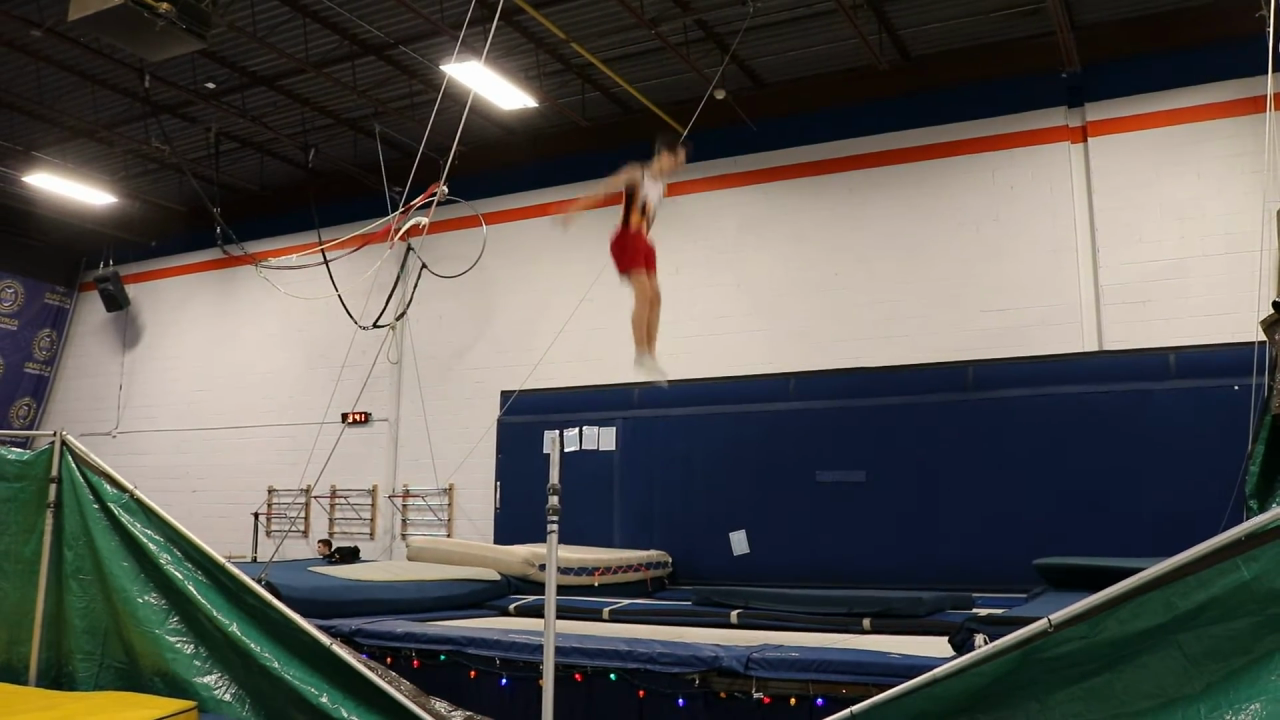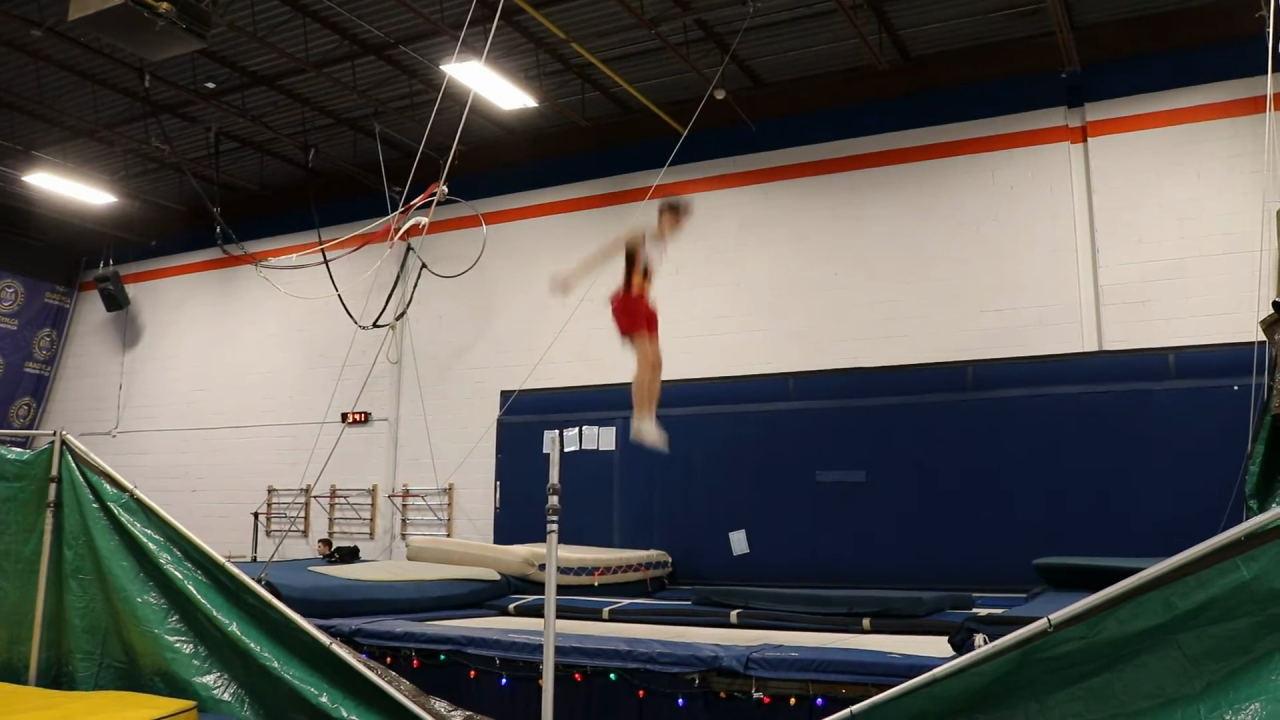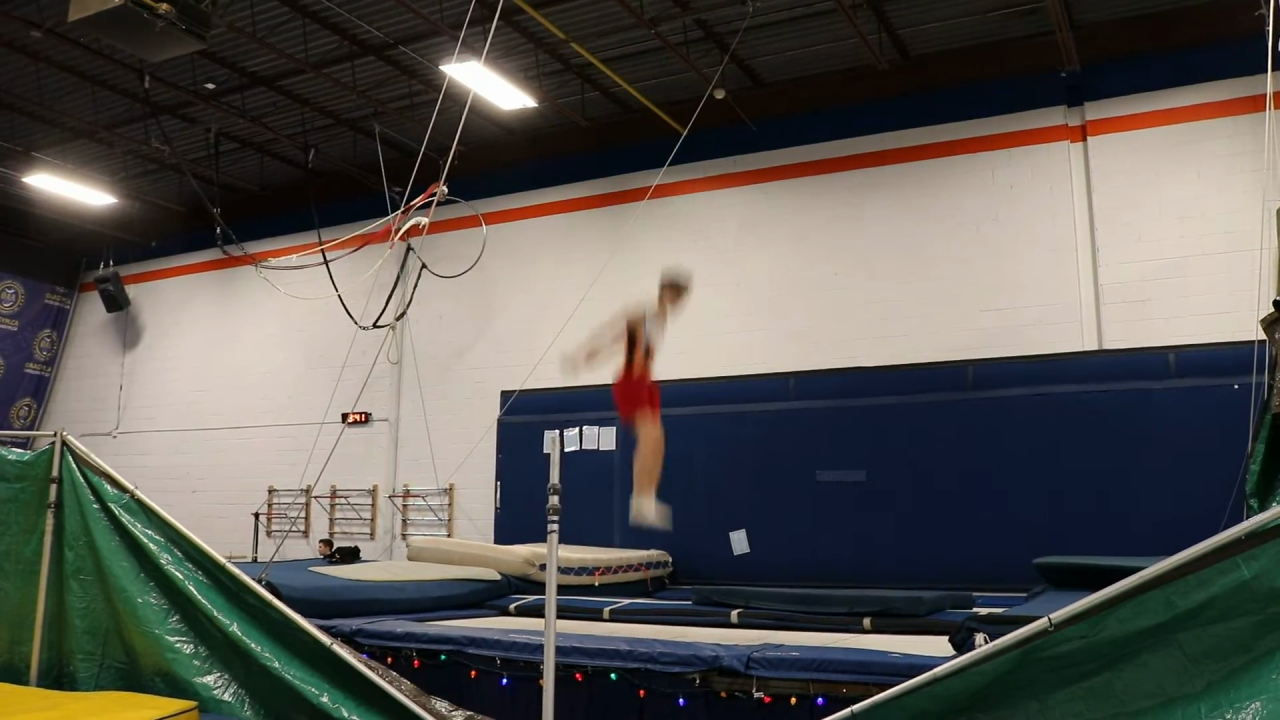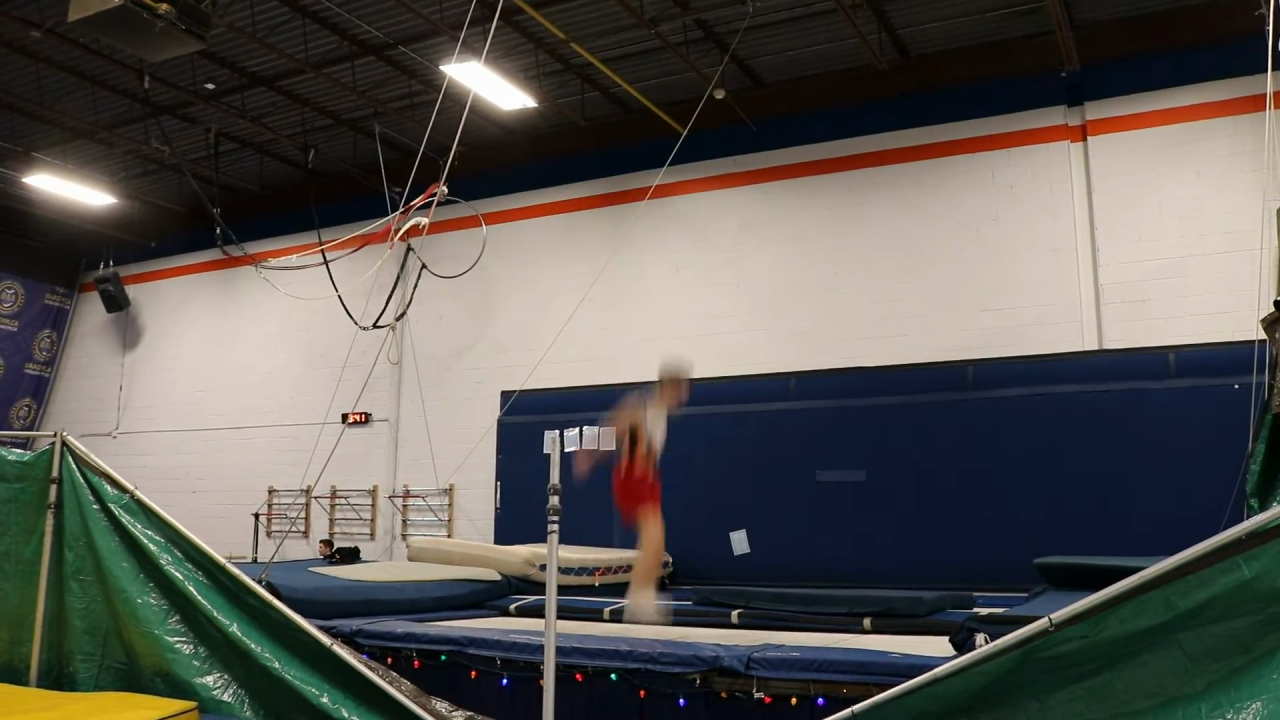
dt=0.1s
person 1, frame 1
left shoulder: (660, 186)
right shoulder: (635, 175)
right elbow: (606, 189)
right wrist: (576, 206)
left hip: (644, 243)
right hip: (627, 240)
left knee: (654, 298)
right knee: (644, 295)
left ankle: (649, 357)
right ankle: (642, 355)
person 1, frame 2
left shoulder: (661, 244)
right shoulder: (639, 238)
right elbow: (602, 255)
right wrist: (572, 275)
left hip: (645, 304)
right hip: (628, 302)
left knee: (655, 362)
right knee: (646, 358)
left ankle: (649, 421)
right ankle: (641, 420)
person 1, frame 3
left shoulder: (662, 319)
right shoulder: (639, 316)
right elbow: (608, 334)
right wrist: (582, 356)
left hip: (645, 383)
right hip: (630, 383)
left knee: (657, 442)
right knee: (651, 438)
left ankle: (647, 501)
right ankle: (641, 501)
person 1, frame 4
left shoulder: (661, 413)
right shoulder: (637, 410)
right elbow: (610, 430)
right wrist: (587, 458)
left hip: (647, 481)
right hip: (631, 480)
left knee: (655, 539)
right knee: (653, 537)
left ankle: (642, 597)
right ankle: (639, 597)
